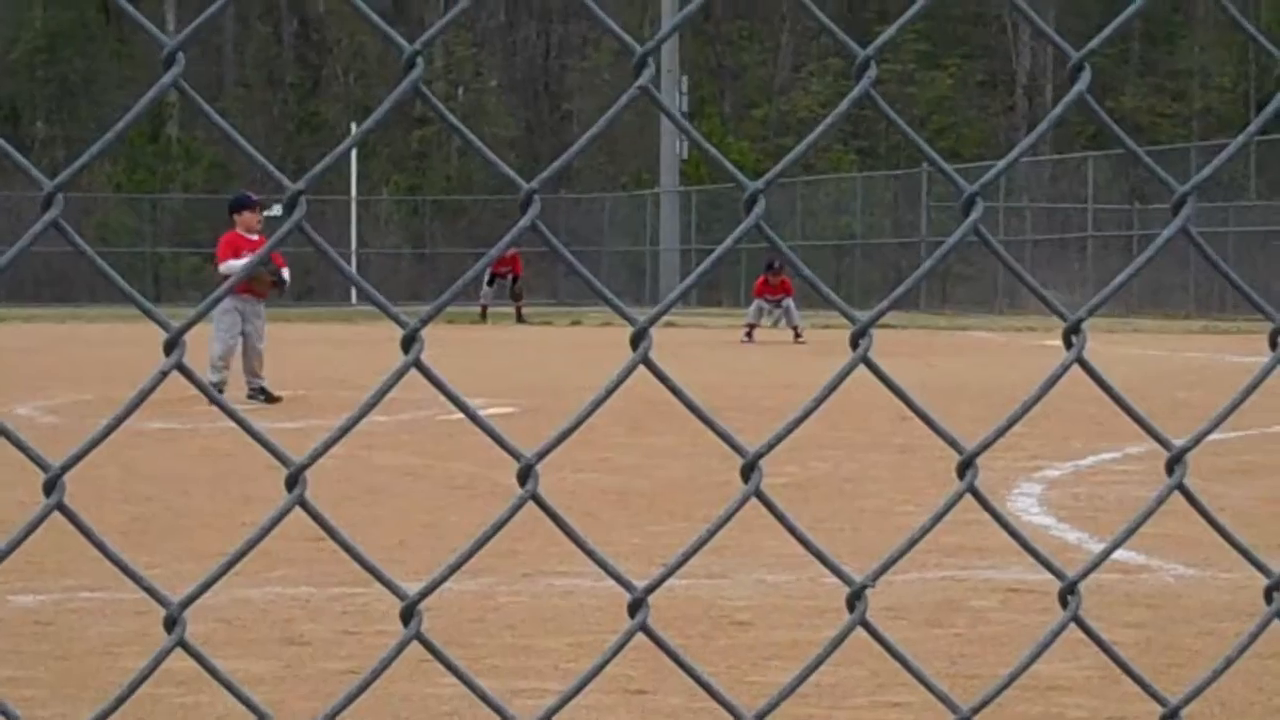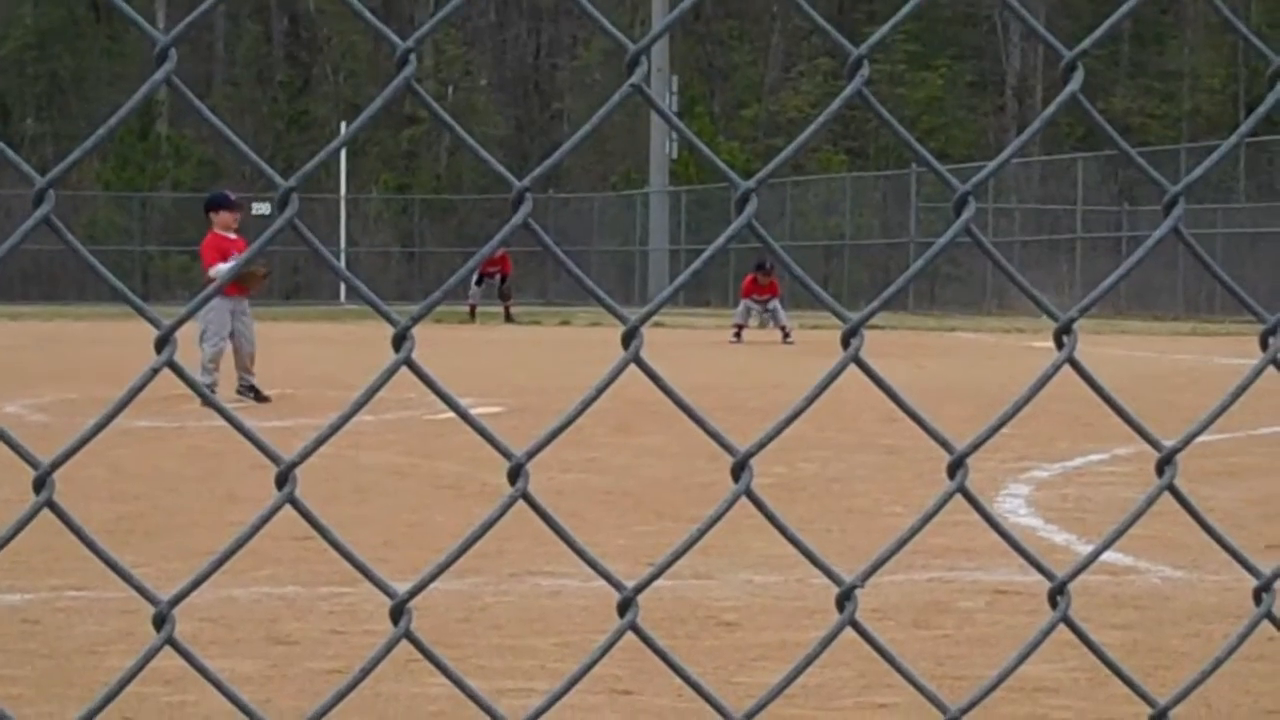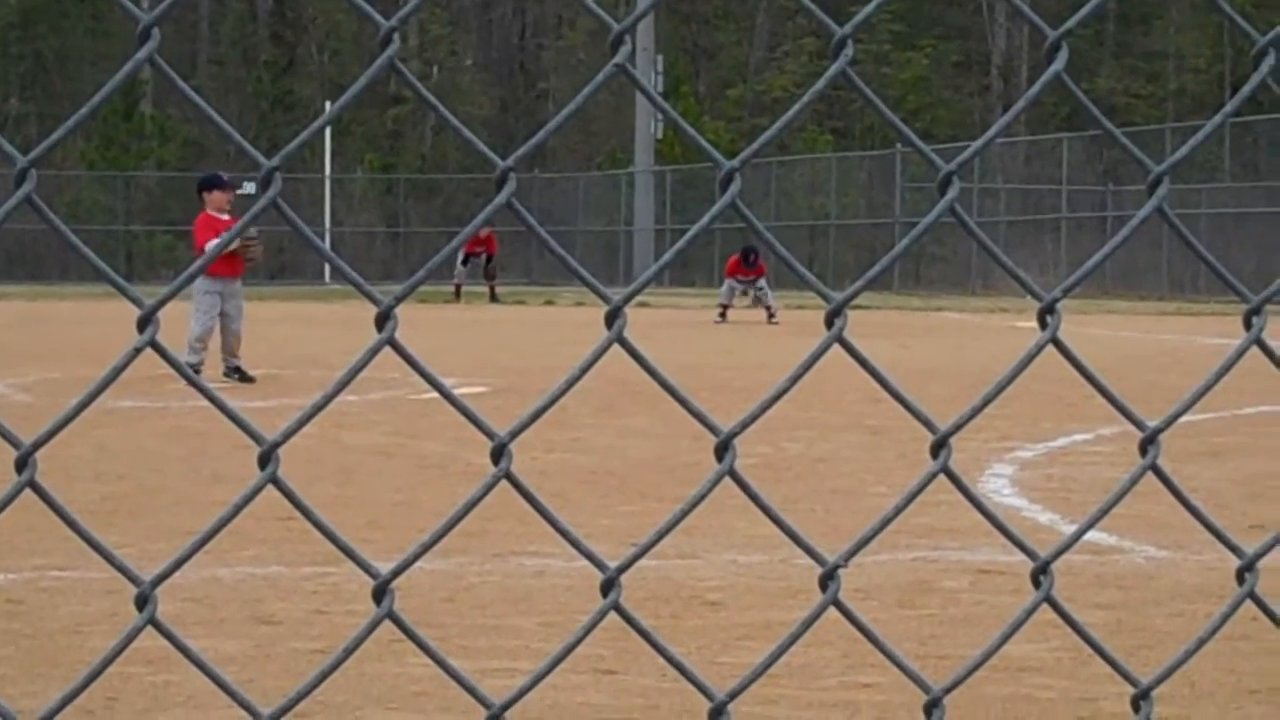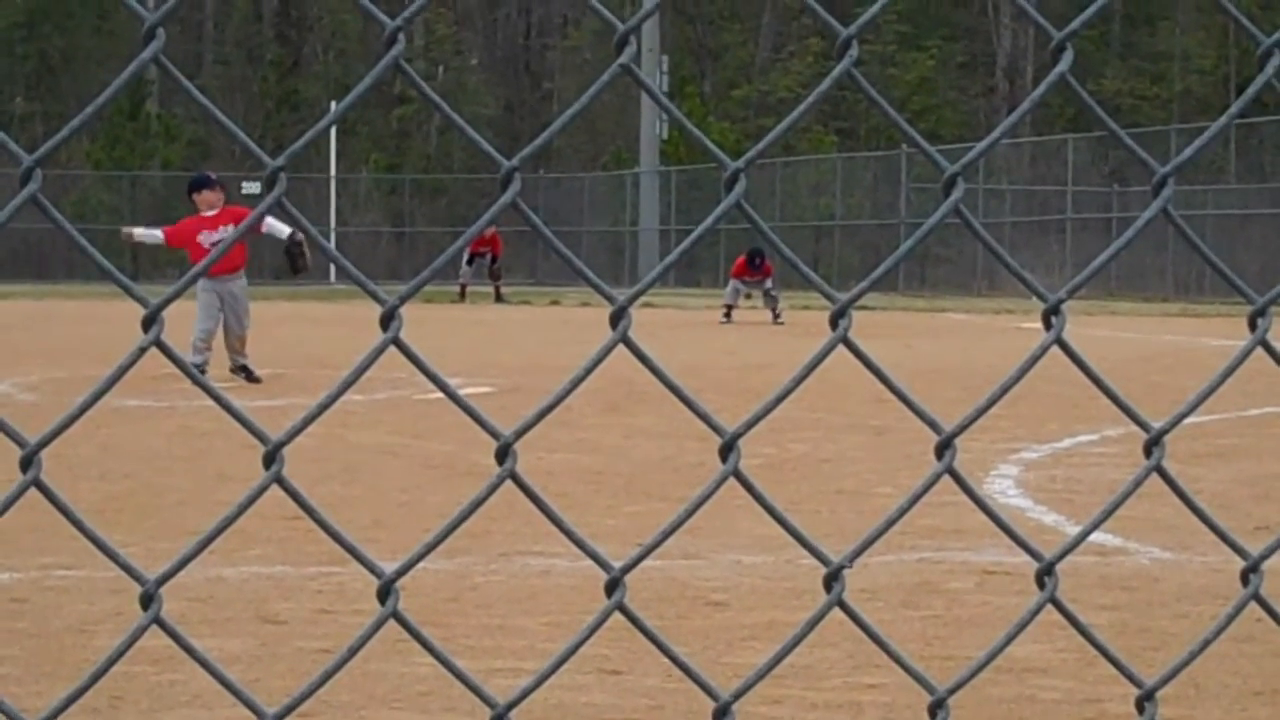
dt=0.5s
person 1, frame 1
left shoulder: (266, 244)
right shoulder: (228, 240)
left elbow: (283, 269)
right elbow: (224, 267)
left wrist: (281, 278)
right wrist: (251, 261)
left hip: (256, 302)
right hip: (230, 300)
left knee: (255, 347)
right knee: (224, 344)
left ankle: (256, 387)
right ankle: (216, 386)
person 1, frame 2
left shoulder: (240, 241)
right shoulder: (211, 242)
right elbow: (214, 271)
left hip: (240, 301)
right hip: (217, 301)
left knee: (247, 345)
right knee: (214, 345)
left ankle: (246, 384)
right ankle: (207, 388)
person 1, frame 3
left shoulder: (234, 221)
right shoulder: (203, 221)
left elbow: (248, 247)
right elbow: (211, 247)
left wrist: (248, 244)
right wrist: (237, 238)
left hip: (233, 283)
right hip: (208, 283)
left knee: (234, 327)
right knee: (203, 325)
left ankle: (232, 366)
right ankle: (192, 367)
person 1, frame 4
left shoulder: (234, 213)
right shoulder: (189, 225)
left elbow: (263, 221)
right elbow: (163, 236)
left wrist: (289, 233)
right wrist: (137, 233)
left hip: (235, 280)
right hip: (208, 283)
left knee: (238, 327)
right knee: (205, 327)
left ankle: (240, 364)
right ankle: (197, 368)
